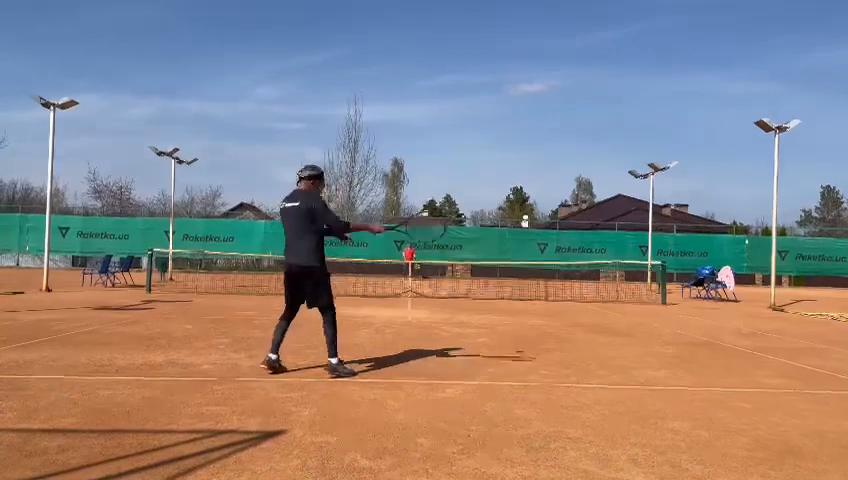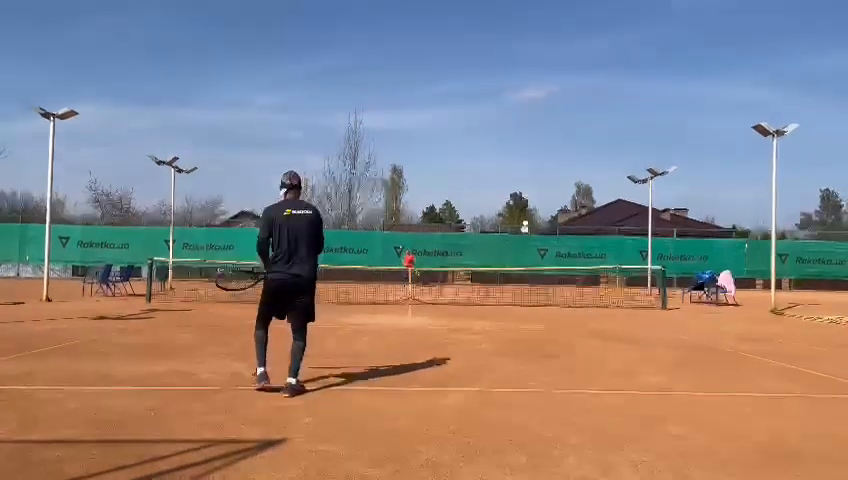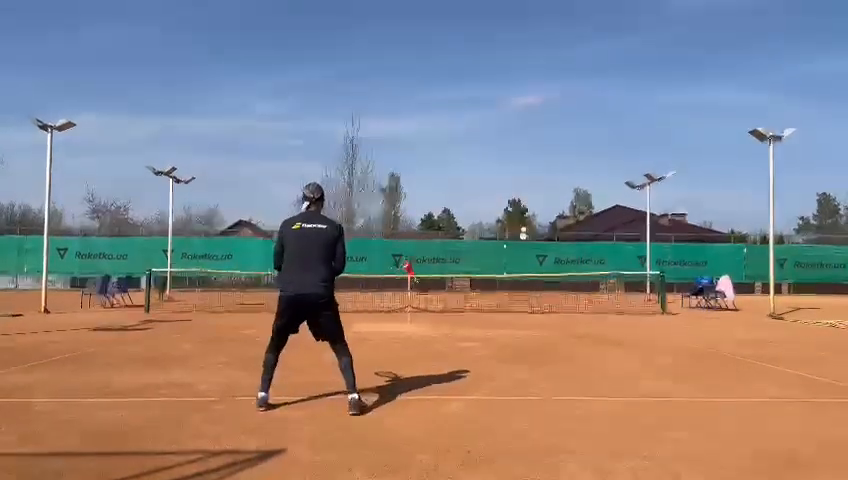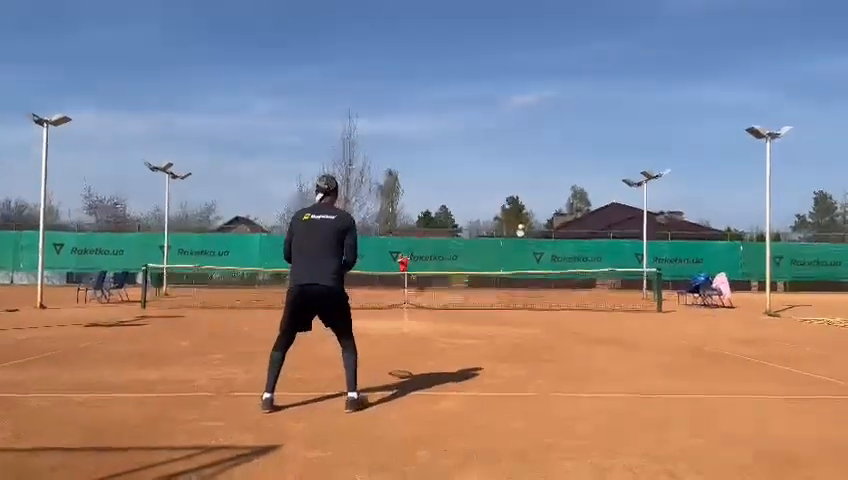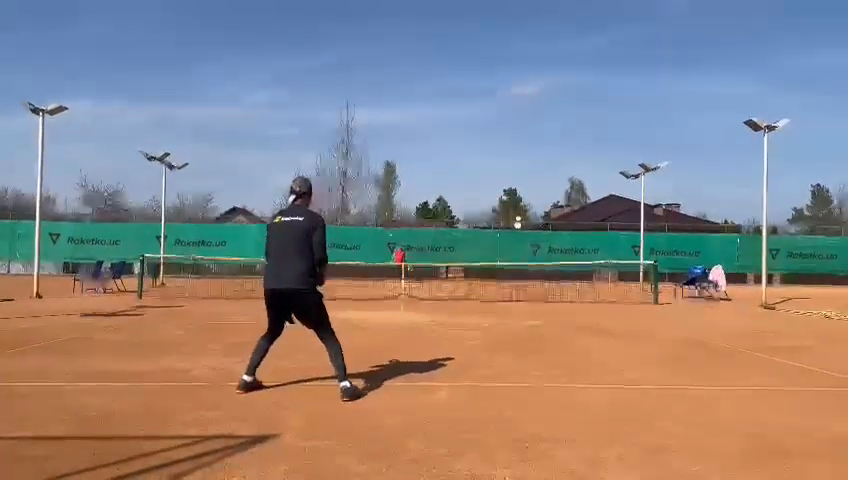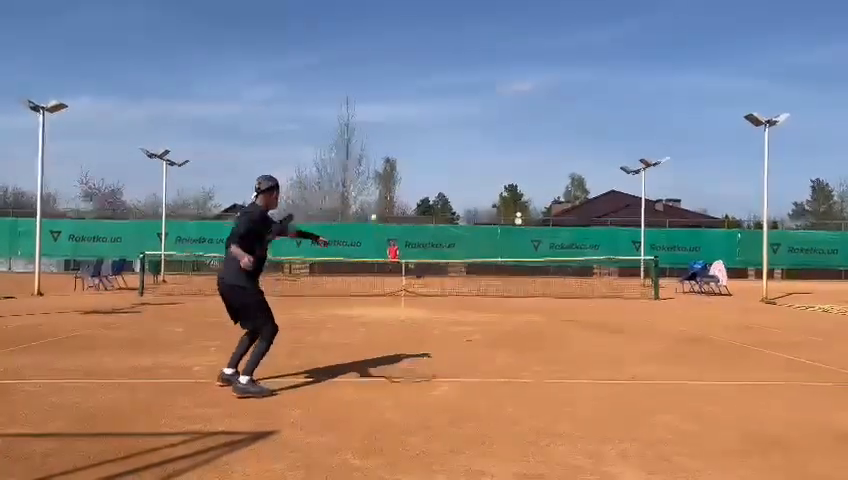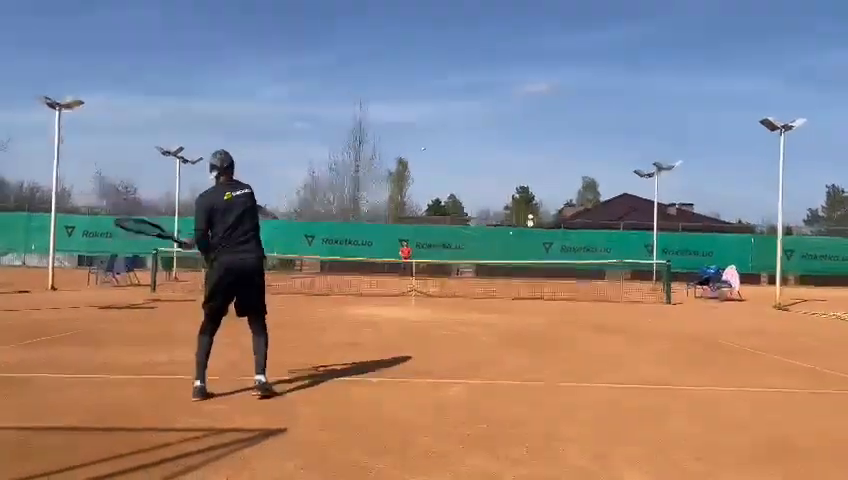
dt=0.7s
person 1, frame 1
left shoulder: (285, 202)
right shoulder: (312, 200)
right elbow: (337, 223)
left wrist: (336, 232)
right wrist: (368, 227)
left hip: (291, 266)
right hip: (311, 266)
left knee: (290, 311)
right knee: (328, 312)
left ankle: (272, 357)
right ankle: (333, 362)
person 1, frame 2
left shoulder: (271, 212)
right shoulder: (313, 212)
left elbow: (262, 247)
right elbow: (318, 246)
left hip: (277, 278)
right hip: (305, 279)
left knee: (262, 323)
right knee: (299, 332)
left ankle: (262, 373)
right ankle: (292, 381)
person 1, frame 3
left shoulder: (287, 225)
right shoulder: (333, 228)
left elbow: (277, 263)
right elbow: (339, 266)
left hip: (290, 295)
right hip: (320, 296)
left knee: (275, 344)
right knee: (339, 346)
left ankle: (262, 396)
right ankle: (354, 397)
person 1, frame 4
left shoulder: (299, 216)
right shoulder: (345, 219)
left elbow: (287, 254)
right elbow: (350, 258)
left hip: (298, 286)
right hip: (329, 287)
left knee: (283, 340)
right knee: (346, 340)
left ankle: (268, 396)
right ankle: (352, 396)
person 1, frame 5
left shoulder: (275, 219)
right shoulder: (314, 219)
left elbow: (269, 255)
right elbow: (320, 257)
right wrist: (320, 275)
left hip: (272, 286)
right hip: (301, 286)
left knee: (273, 330)
right knee: (327, 334)
left ankle: (248, 378)
right ankle: (345, 385)
person 1, frame 6
left shoulder: (262, 216)
right shoulder: (252, 213)
left elbow: (282, 229)
right elbow: (231, 242)
left wrist: (314, 237)
right wrist: (242, 256)
left hip: (232, 281)
right hip: (238, 282)
left knee: (256, 328)
right knee: (269, 328)
left ankle: (229, 372)
right ankle: (245, 381)
person 1, frame 7
left shoulder: (205, 199)
right shoulder: (247, 191)
left elbow: (201, 239)
left hip: (223, 266)
right hip: (252, 265)
left knee: (209, 325)
right knee: (258, 324)
left ankle: (199, 384)
right ankle: (260, 380)
